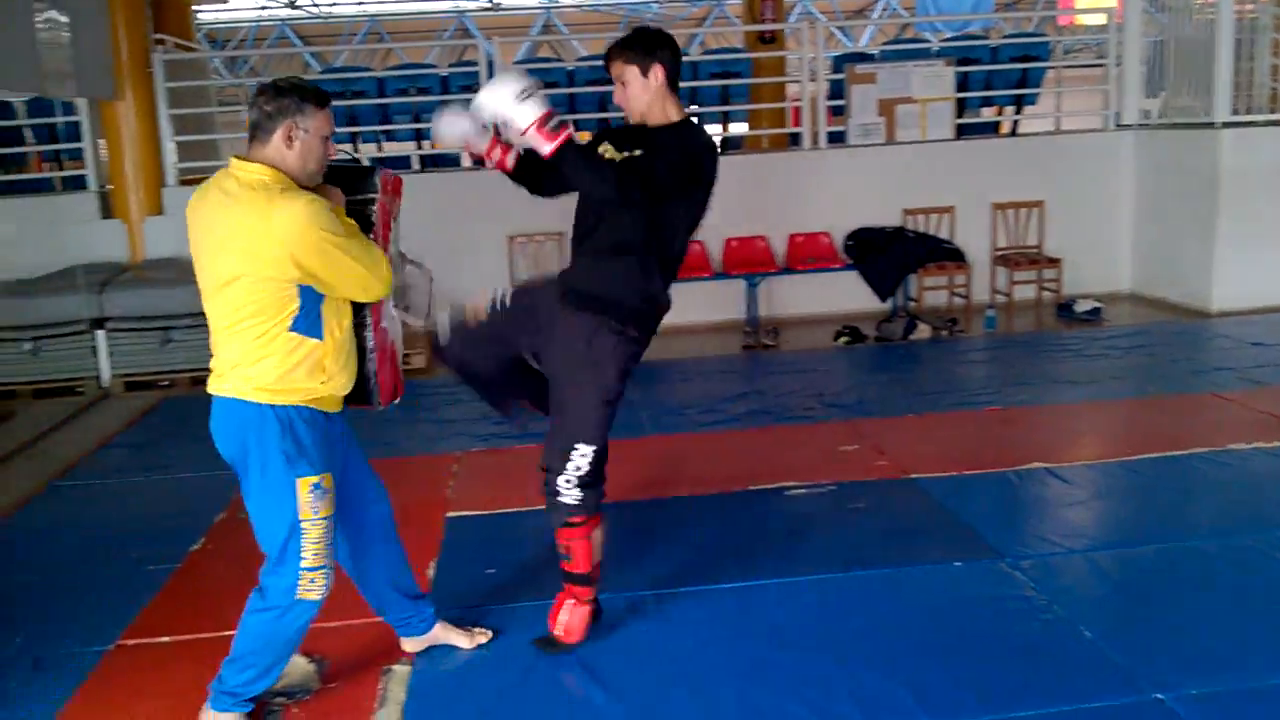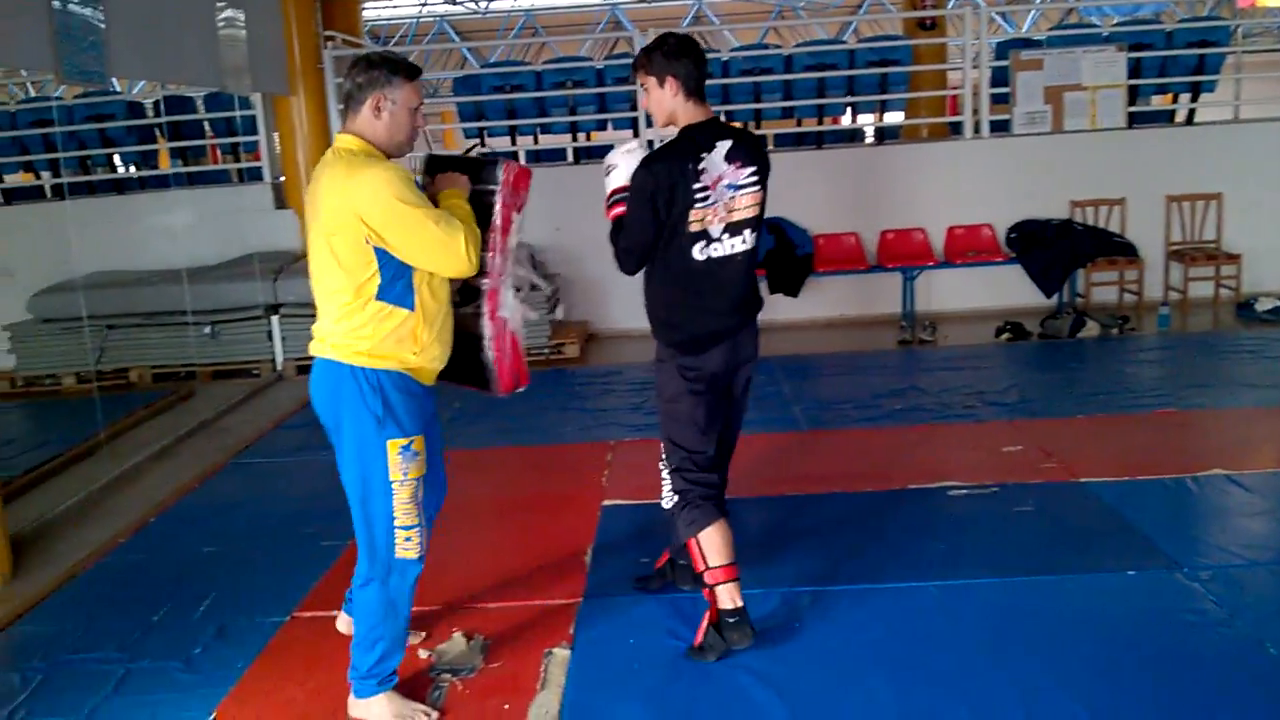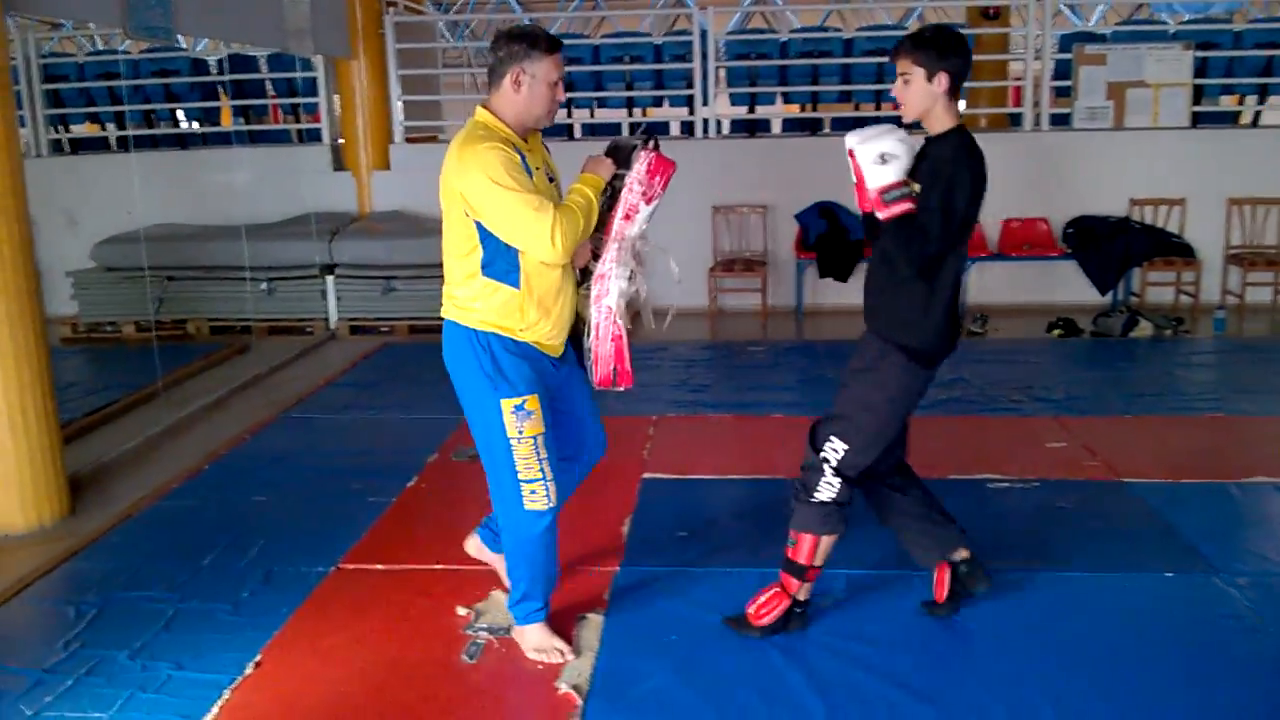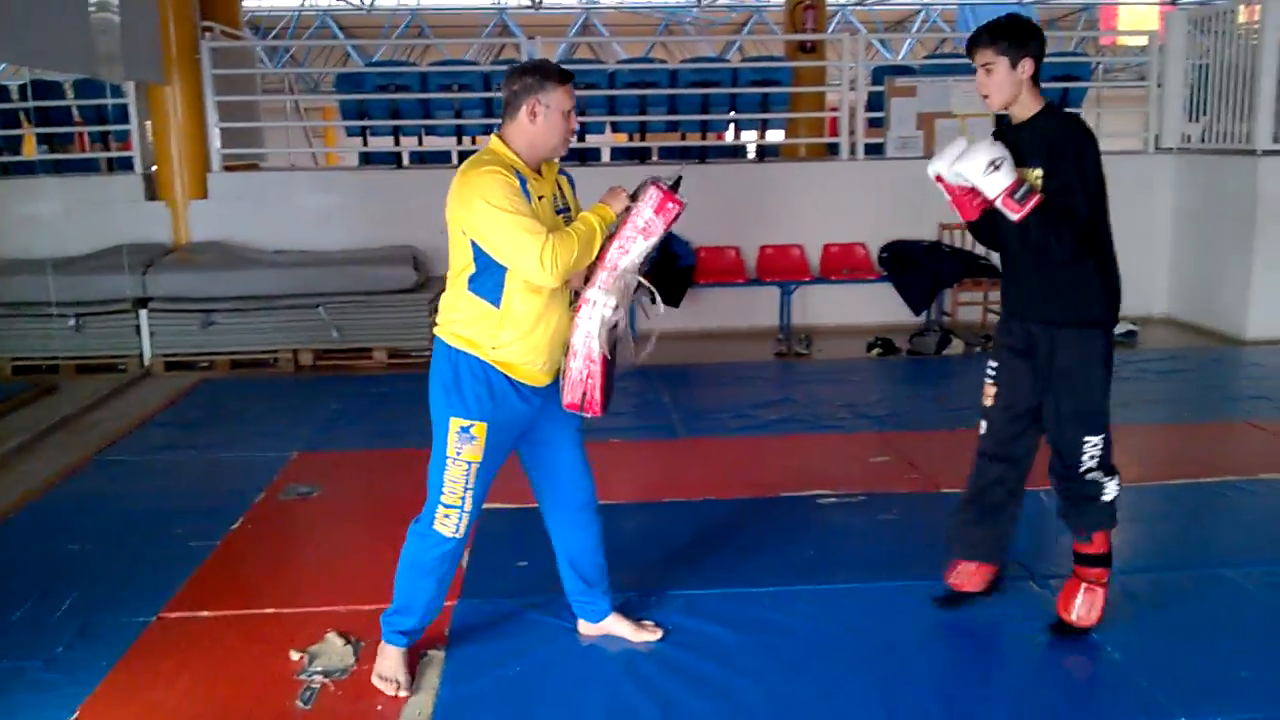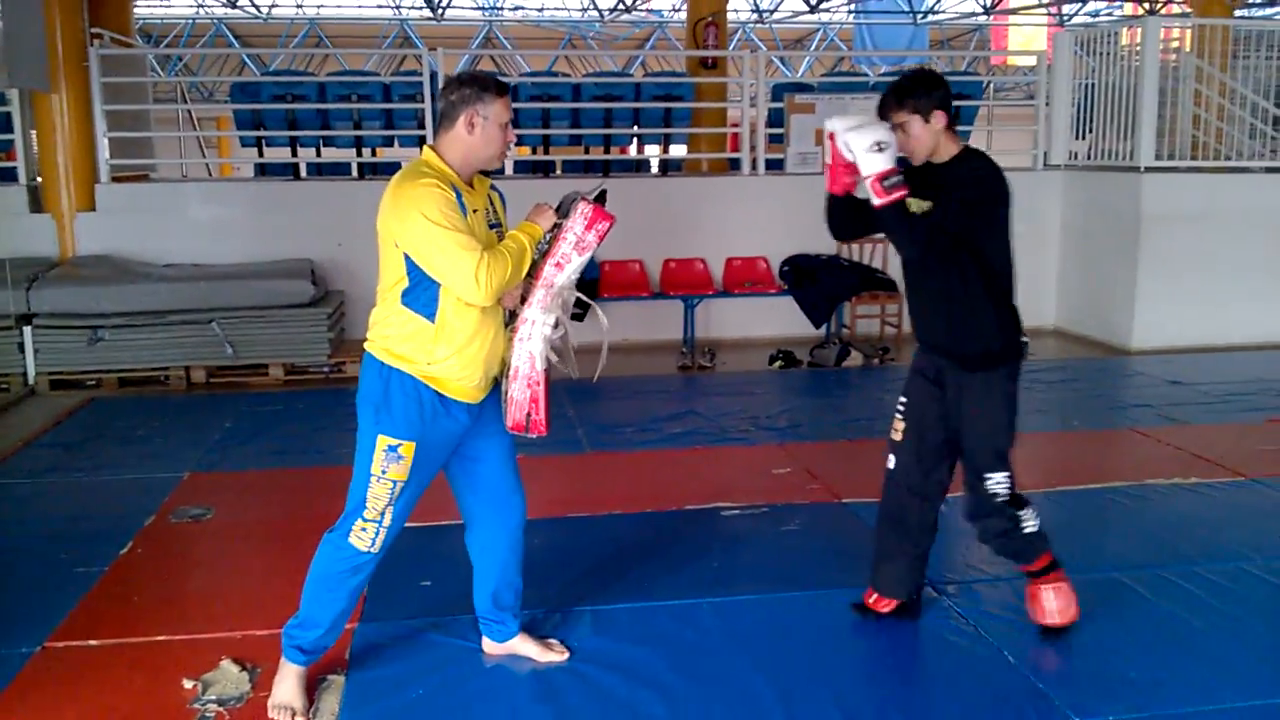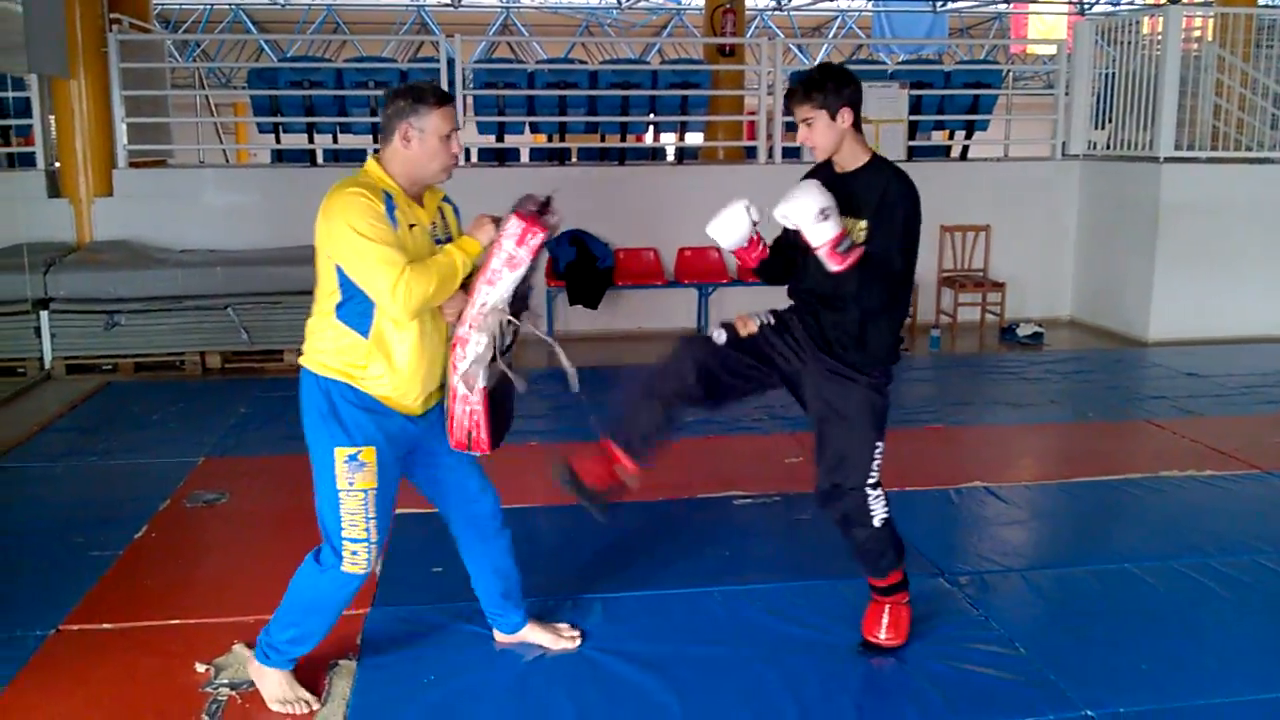
dt=0.7s
person 1, frame 1
left shoulder: (214, 196)
right shoulder: (295, 214)
right elbow: (374, 280)
right wrist: (336, 213)
left hip: (296, 407)
right hip: (275, 418)
left knee: (366, 516)
right knee: (299, 575)
left ankle: (416, 624)
person 1, frame 2
left shoulder: (341, 169)
right shoulder: (372, 178)
right elbow: (459, 254)
left wrist: (437, 204)
right wrist: (453, 196)
left hip: (382, 374)
right hip: (366, 381)
left knee: (424, 496)
right knee: (396, 533)
left ankle: (364, 609)
person 1, frame 3
left shoulder: (527, 144)
right shoulder: (480, 156)
right elbow: (551, 238)
left wrist: (581, 243)
right wrist: (592, 182)
left hip: (537, 341)
right hip: (490, 346)
left knee: (581, 446)
right knee: (531, 486)
left ankle: (496, 539)
right ankle: (528, 616)
person 1, frame 4
left shoulder: (553, 178)
right shoulder: (484, 181)
left elbow: (568, 262)
right elbow: (547, 262)
left wrist: (596, 267)
right wrist: (602, 213)
left hip: (543, 372)
right hip: (478, 371)
left knee: (572, 497)
right knee: (449, 515)
left ankle: (594, 613)
right ankle: (395, 638)
person 1, frame 5
left shoulder: (481, 190)
right shoulder: (418, 193)
left elbow: (497, 279)
right elbow: (481, 280)
left wrist: (527, 275)
right wrist: (530, 231)
left hip: (473, 389)
right hip: (410, 389)
left knee: (501, 512)
right knee: (366, 532)
left ankle: (501, 631)
right ankle: (296, 658)
person 1, frame 6
left shoulder: (436, 207)
right shoulder: (353, 203)
left elbow: (447, 292)
right elbow: (410, 291)
left wrist: (463, 301)
right wrist: (470, 246)
left hip: (417, 400)
right hip: (349, 401)
left knee: (475, 509)
right knee: (352, 551)
left ankle: (511, 620)
right ankle: (272, 659)
person 2, frame 1
left shoulder: (690, 151)
right shoulder: (624, 141)
left elbow: (607, 184)
right elbow: (549, 178)
left wrist: (538, 124)
right wrist: (491, 145)
left hip: (612, 323)
right hip: (566, 297)
left knee: (570, 470)
right knee: (463, 344)
left ankle: (580, 598)
person 2, frame 2
left shoulder: (663, 166)
right shoulder: (749, 150)
left elbow: (631, 256)
left wrist: (620, 190)
left hip: (687, 339)
right hip: (738, 330)
left knee: (686, 470)
right knee: (708, 452)
left ankle: (729, 613)
right ankle: (689, 555)
person 2, frame 3
left shoulder: (955, 161)
right shoulder: (936, 154)
left elbow: (914, 258)
left wrist: (884, 192)
right wrist: (875, 190)
left hip: (907, 339)
right hip: (901, 333)
left knee: (830, 459)
right knee: (872, 456)
left ankle: (794, 593)
right ankle: (957, 562)
person 2, frame 4
left shoulder: (1069, 138)
right shoulder: (999, 144)
left elbow: (1067, 240)
left wrist: (1012, 195)
right wrist: (968, 204)
left hip: (1078, 322)
right hip: (1020, 320)
left knee: (1078, 452)
right knee: (999, 442)
left ankle: (1090, 573)
right ankle: (977, 559)
person 2, frame 5
left shoulder: (979, 179)
right shoulder: (916, 177)
left elbow: (920, 245)
right elbow: (845, 227)
left wrist: (882, 180)
right wrist: (843, 170)
left hip: (984, 361)
right hip: (934, 357)
left knee: (989, 491)
right knee: (908, 476)
left ankle: (1045, 573)
right ankle: (894, 588)
person 2, frame 6
left shoulder: (894, 192)
right shoulder: (815, 183)
left elbow: (887, 294)
right elbow: (782, 270)
left wrist: (835, 244)
right wrist: (753, 248)
left hip: (856, 364)
right hip: (798, 335)
left knee: (854, 493)
right knee: (695, 358)
left ankle: (890, 593)
right ankle: (618, 459)
